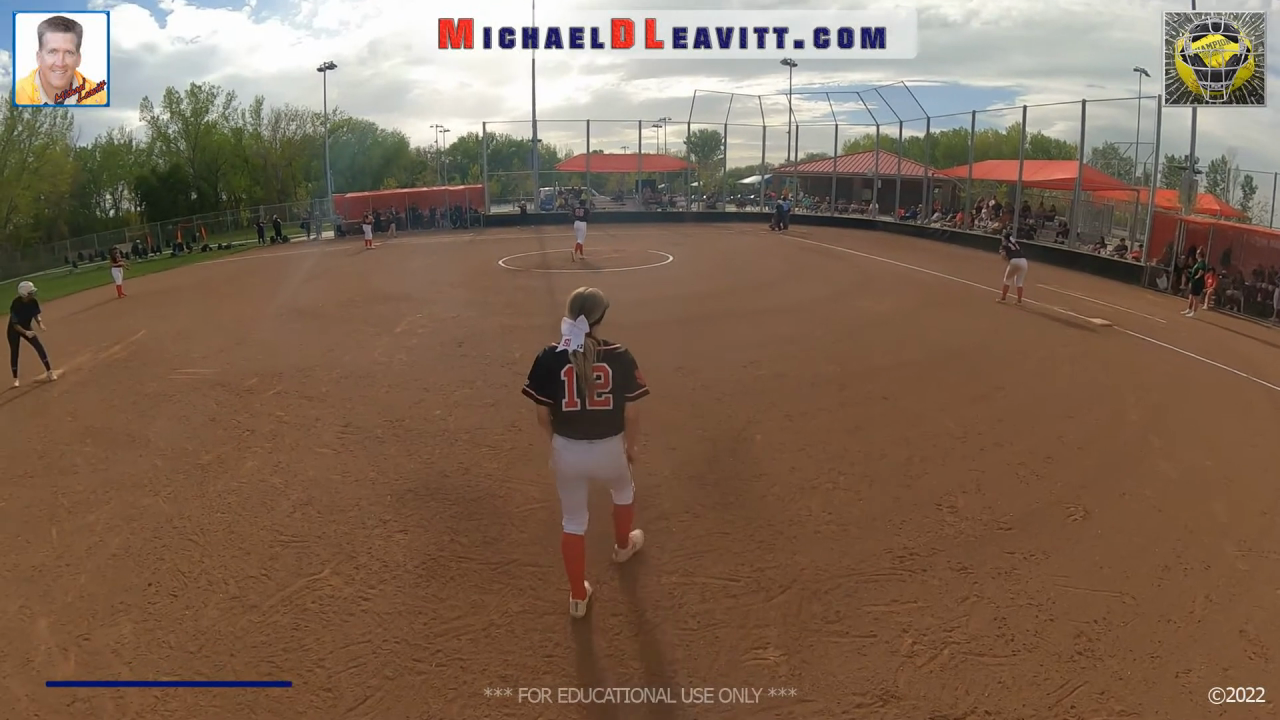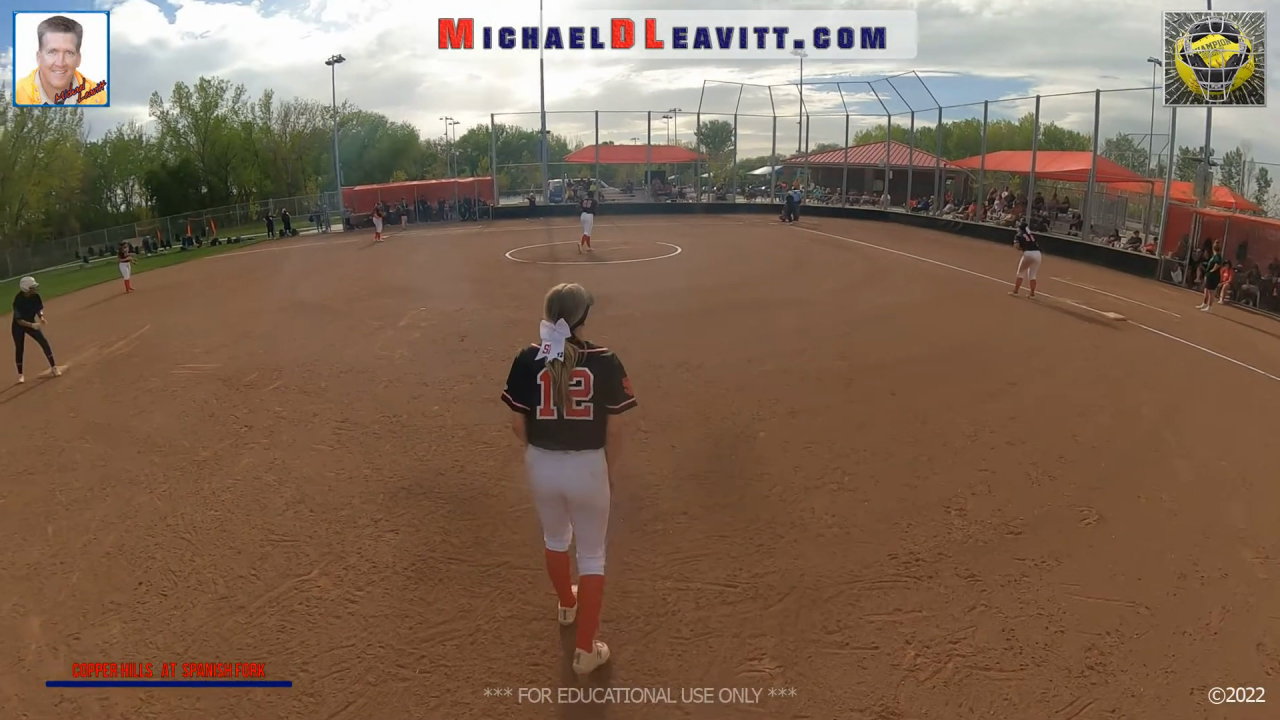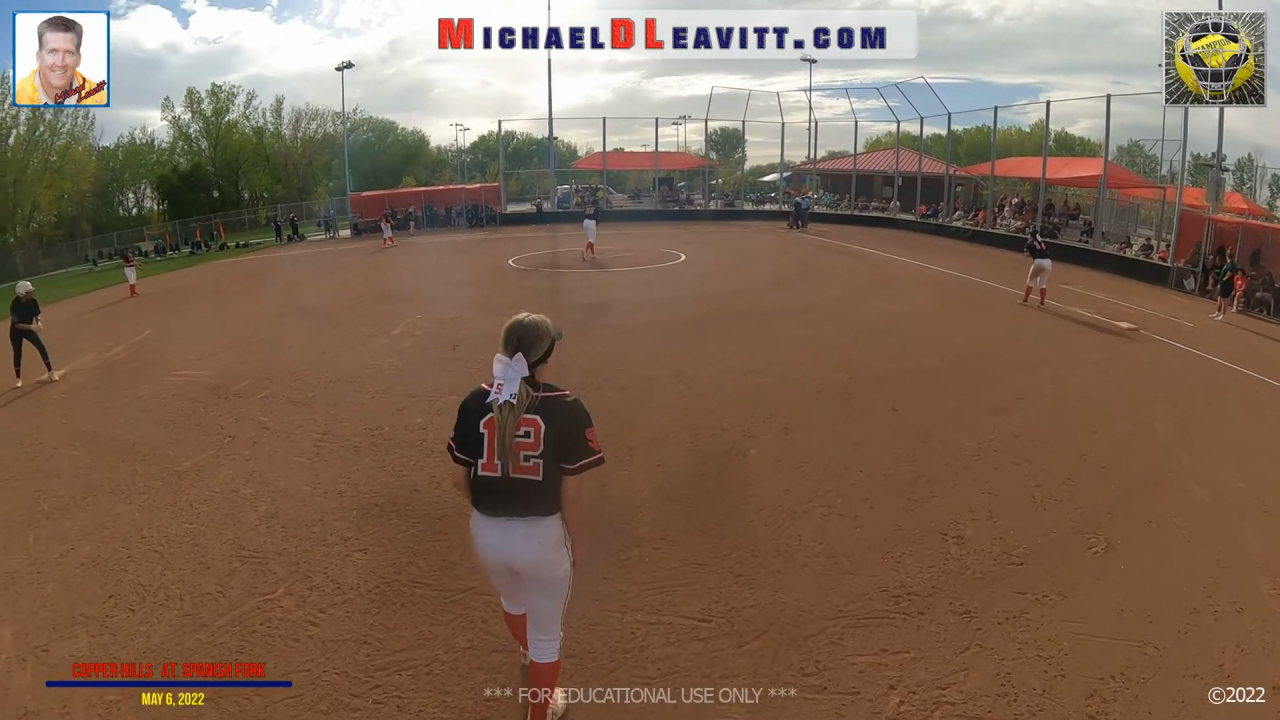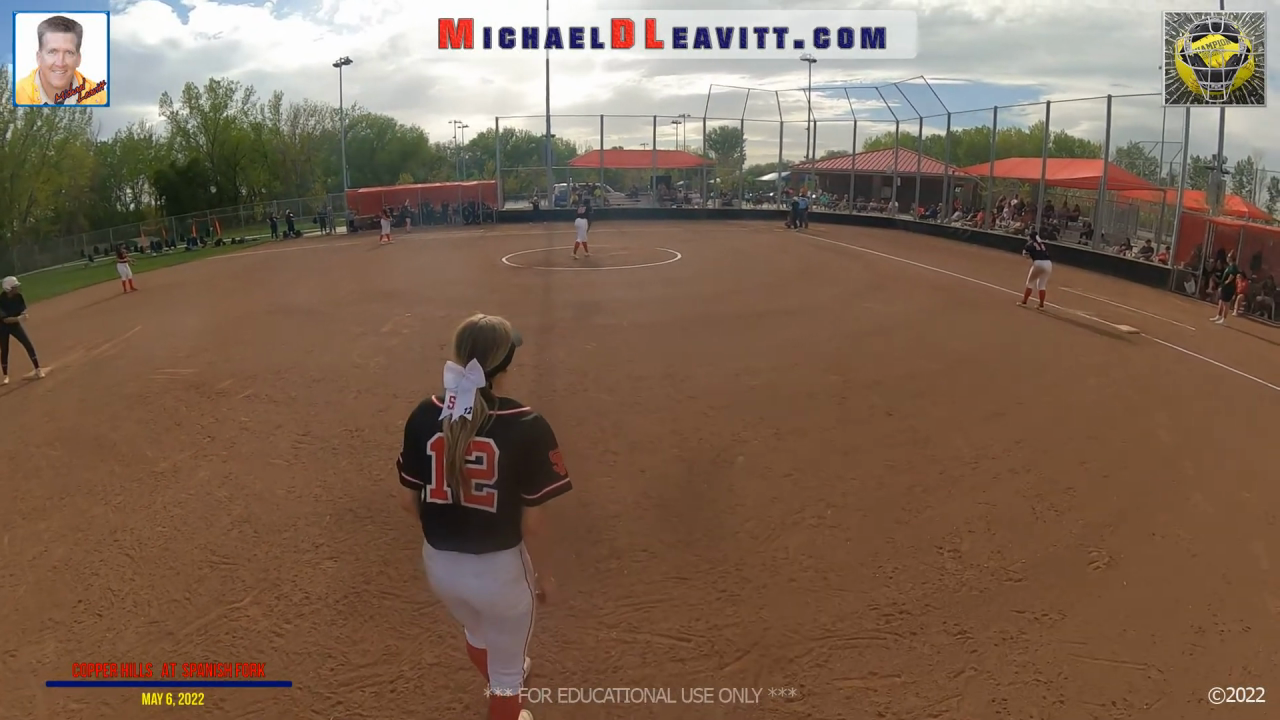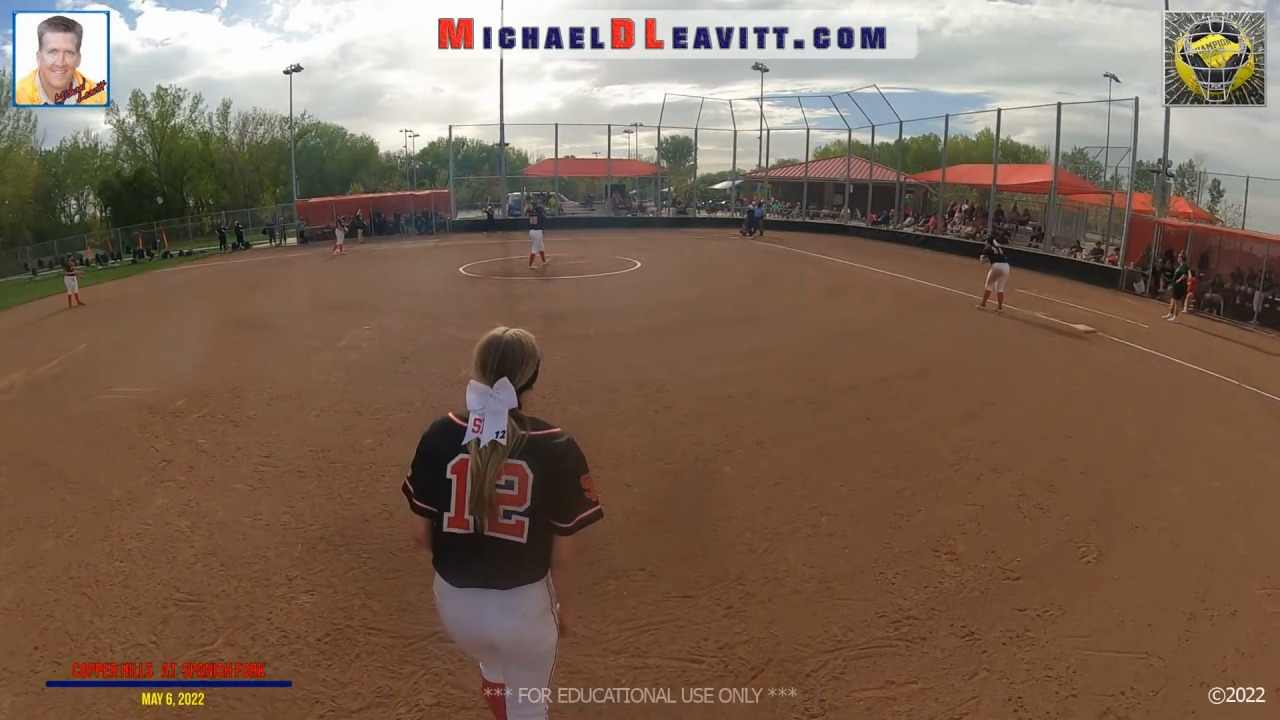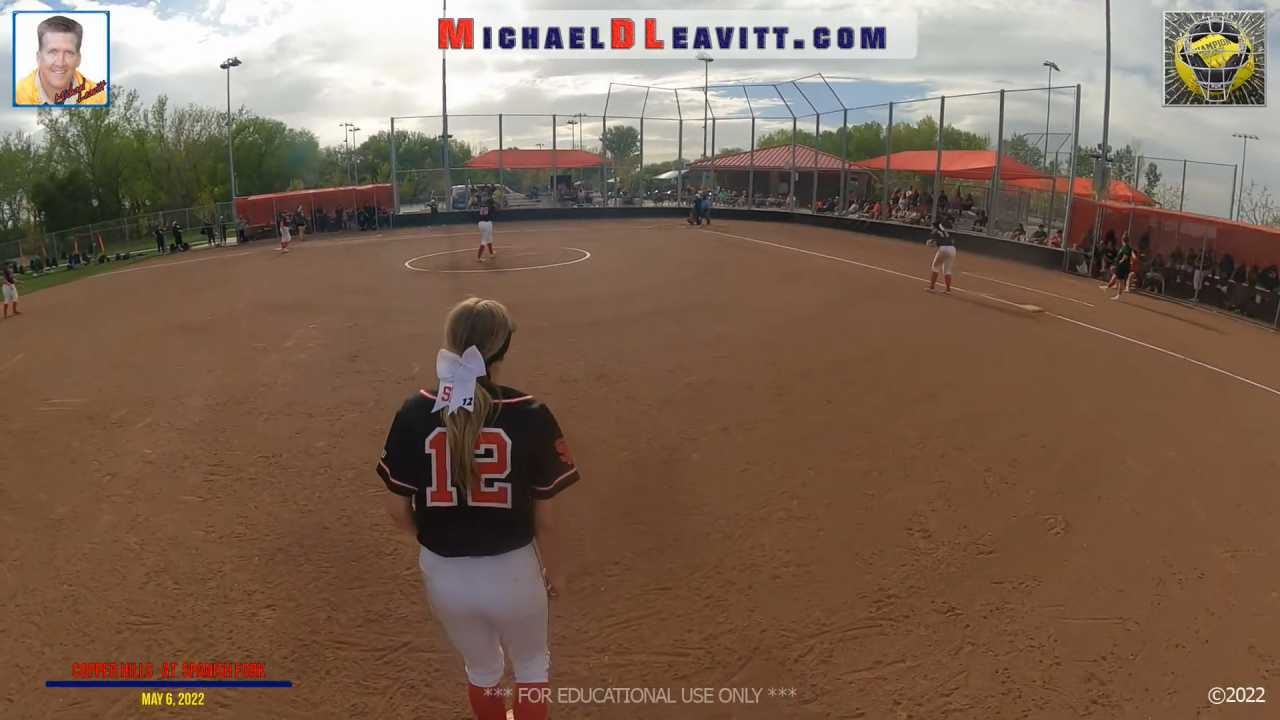
dt=0.4s
person 1, frame 1
left shoulder: (549, 358)
right shoulder: (619, 357)
left elbow: (542, 414)
right elbow: (630, 414)
right wrist: (631, 446)
left hip: (566, 451)
right hip: (608, 448)
left knee: (573, 522)
right knee: (623, 490)
right ankle: (623, 545)
person 1, frame 2
left shoulder: (527, 361)
right shoulder: (604, 362)
left elbow: (518, 424)
right elbow: (613, 428)
right wrist: (609, 468)
left hip: (542, 465)
right hip: (588, 466)
left knee: (555, 538)
right knee: (592, 555)
left ankle: (567, 604)
right ankle: (586, 649)
person 1, frame 3
left shoulder: (475, 403)
right shoulder: (566, 409)
left elbow: (460, 480)
right elbow: (570, 493)
right wrist: (574, 539)
left hip: (487, 532)
right hip: (542, 535)
left knee: (512, 598)
right knee: (546, 638)
left ankle: (526, 648)
person 1, frame 4
left shoulder: (424, 416)
right shoulder: (527, 427)
left elbow: (409, 502)
right elbow: (532, 522)
right wrist: (541, 573)
left hip: (440, 564)
right hip: (501, 569)
left knee: (477, 633)
right knee: (507, 670)
left ankle: (501, 684)
person 1, frame 5
left shoulder: (440, 436)
right shoulder: (557, 449)
left elbow: (422, 531)
right elbow: (562, 552)
right wrist: (565, 606)
left hip: (454, 599)
right hip: (523, 604)
left knee: (493, 669)
person 1, frame 6
left shoulder: (414, 414)
right shoulder: (530, 417)
left elbow: (398, 511)
right elbow: (545, 517)
right wrist: (555, 570)
left hip: (443, 575)
right hip: (511, 572)
left knee: (481, 670)
right knee: (531, 666)
